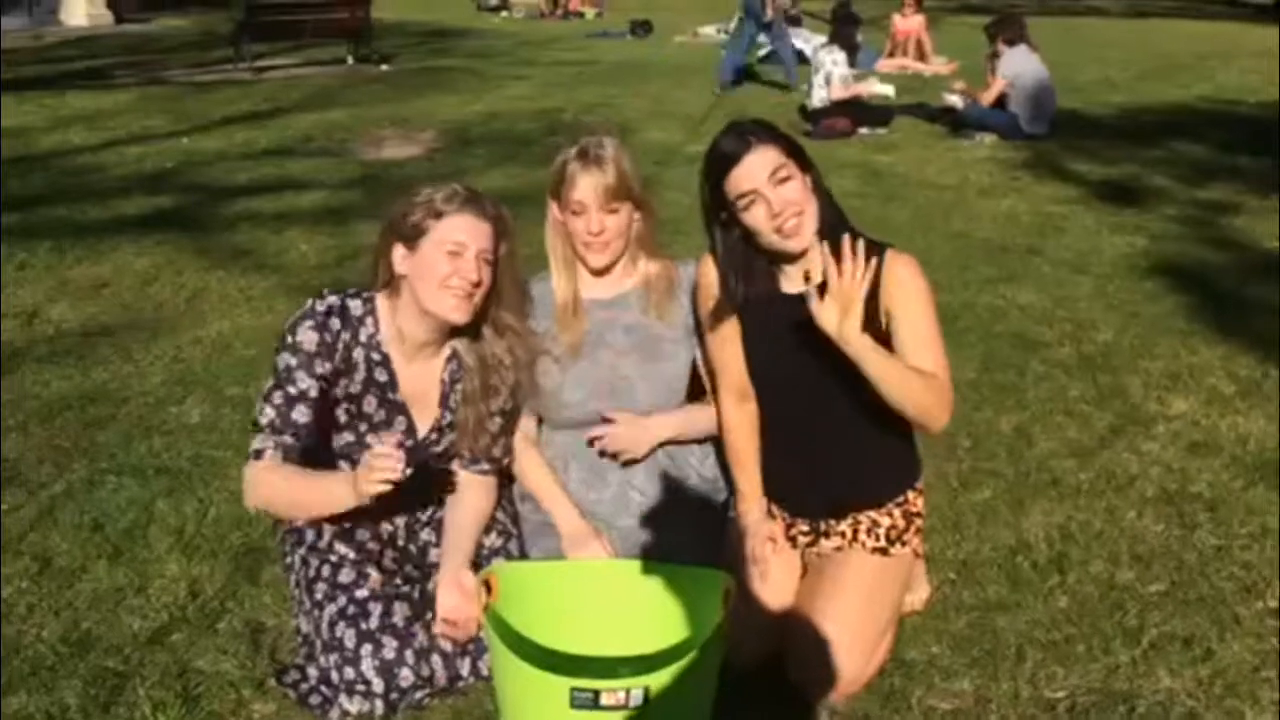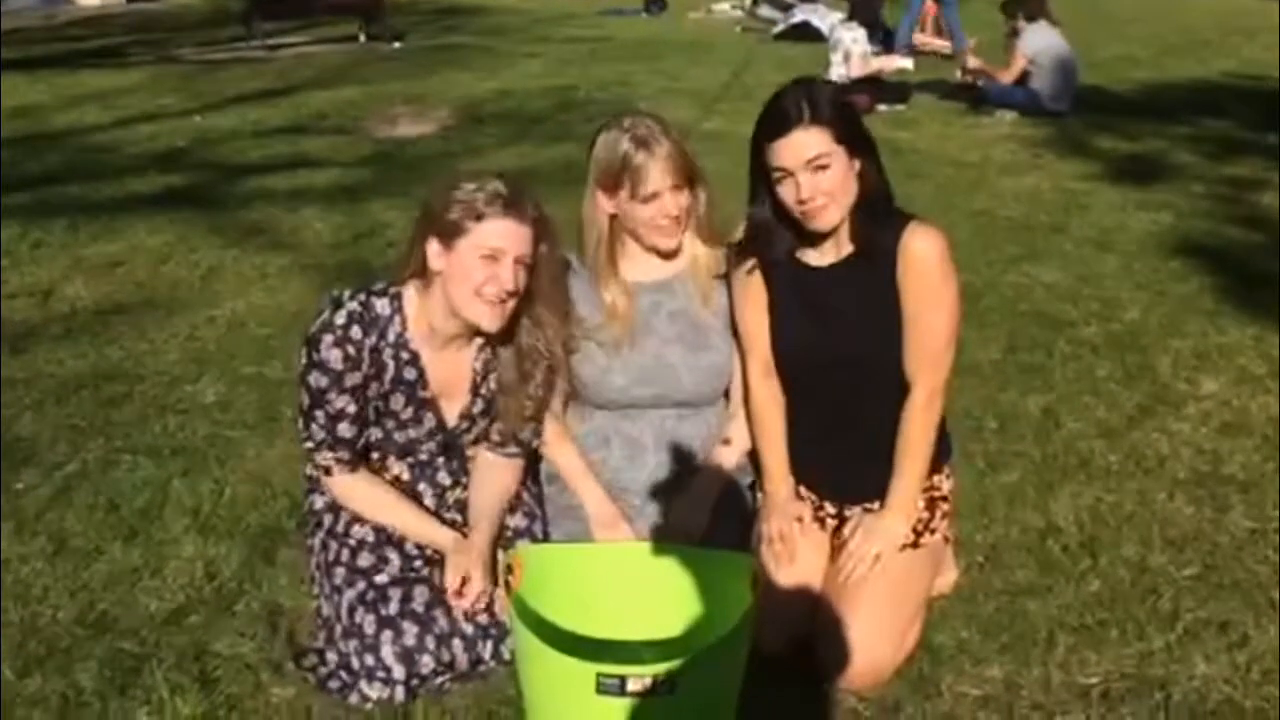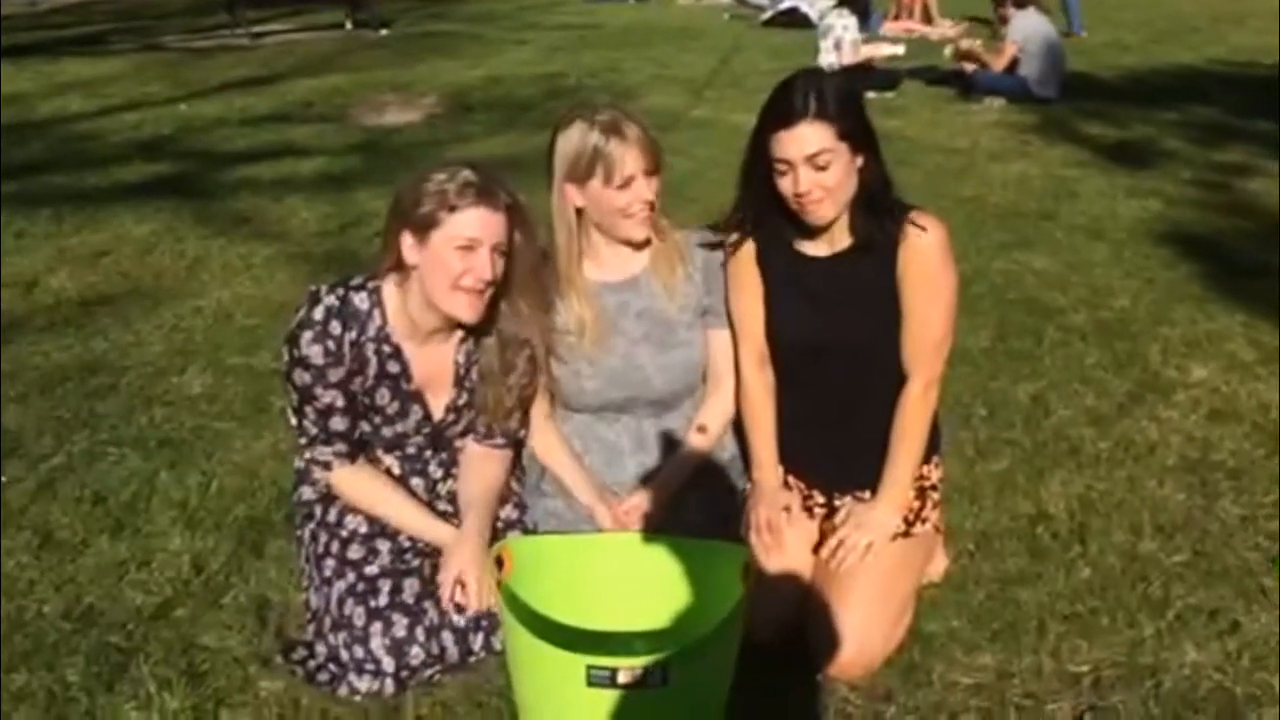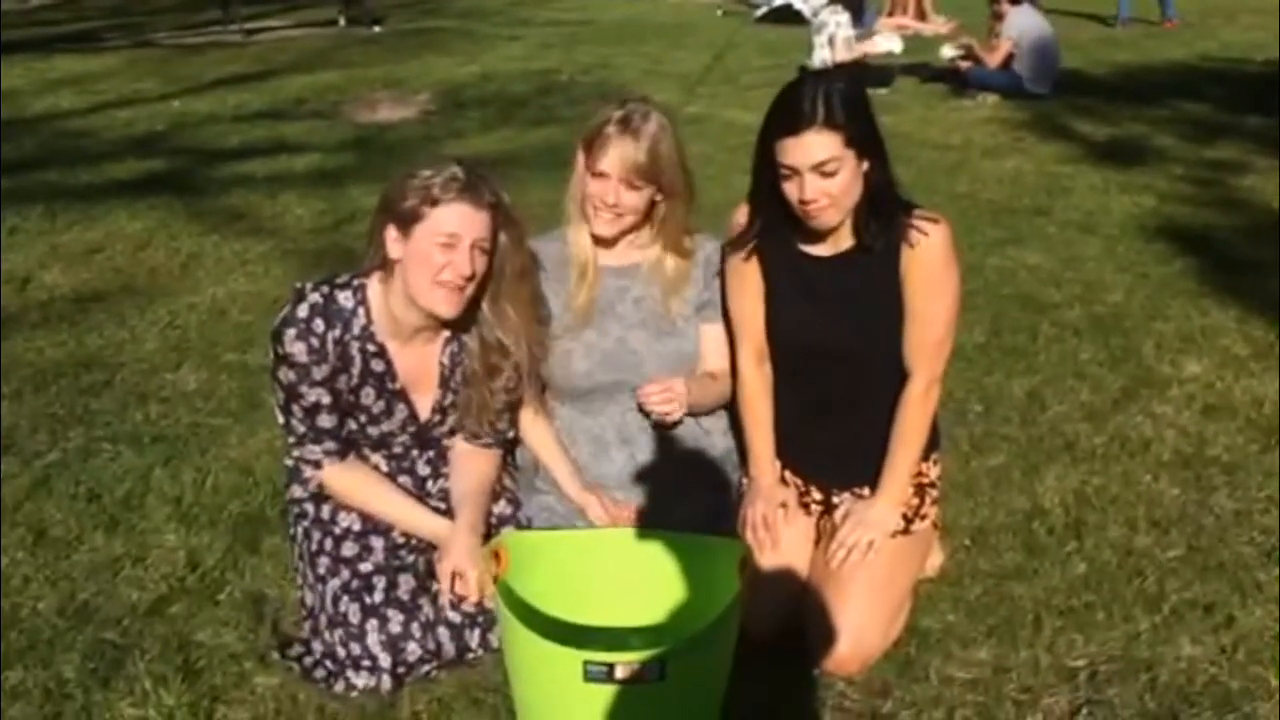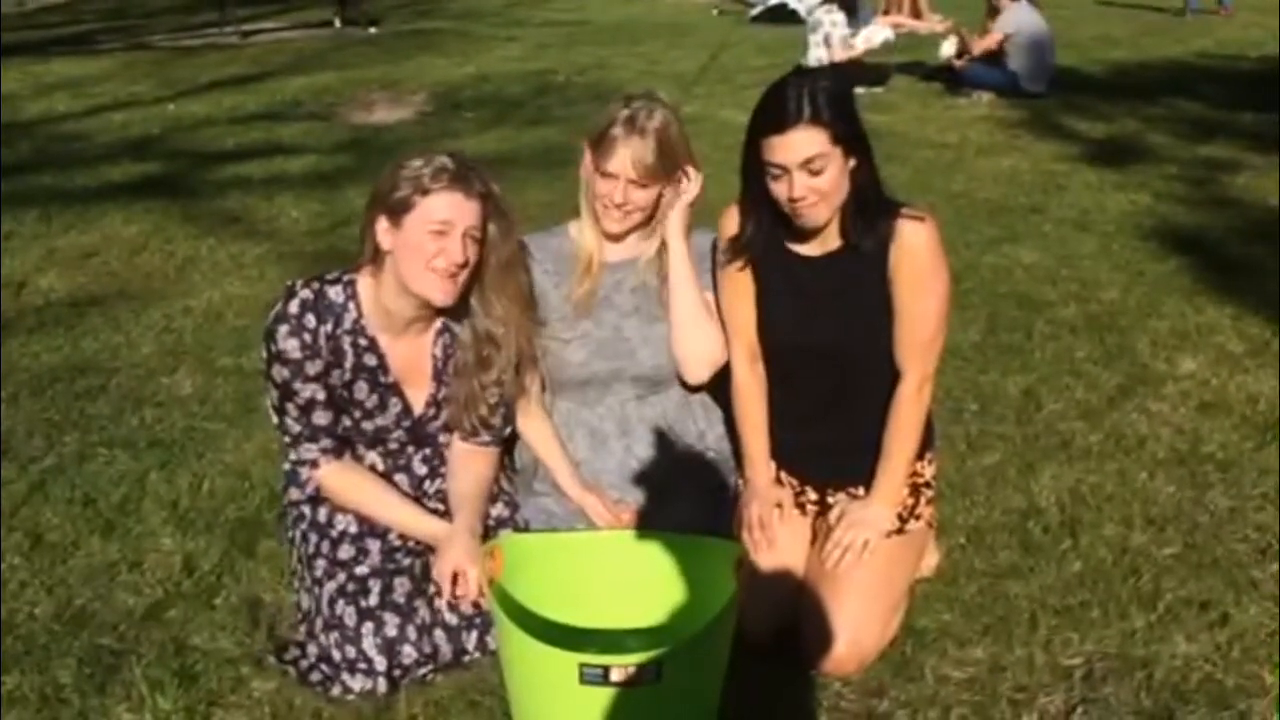
dt=1s
person 1, frame 1
left shoulder: (888, 272)
right shoulder: (721, 276)
left elbow: (936, 408)
right elbow: (736, 399)
left wrist: (849, 338)
right wrist: (752, 510)
left hip: (874, 502)
right hip: (778, 500)
left knee: (822, 679)
right knee: (742, 651)
left ankle: (896, 574)
right ankle: (826, 582)
person 1, frame 2
left shoulder: (914, 248)
right shoulder: (756, 249)
left elbow: (926, 390)
right elbow: (763, 376)
left wrist: (893, 518)
right wrist: (777, 491)
left hip: (901, 482)
right hip: (805, 482)
left knee: (854, 666)
right knee: (769, 638)
left ankle: (922, 560)
person 1, frame 3
left shoulder: (915, 239)
right shoulder: (753, 236)
left elbow: (922, 381)
right elbow: (755, 364)
left wrist: (885, 506)
right wrist: (766, 481)
left hip: (887, 471)
right hip: (794, 469)
left knee: (846, 655)
right knee: (760, 627)
left ankle: (913, 548)
right ankle: (842, 552)
person 1, frame 4
left shoulder: (919, 241)
right shoulder: (754, 229)
left elbow: (923, 380)
right elbow: (752, 359)
left wrist: (885, 504)
right wrist: (763, 478)
left hip: (887, 467)
right hip: (790, 464)
left knee: (841, 652)
right knee: (753, 622)
left ankle: (908, 545)
right ankle: (827, 544)
person 1, frame 5
left shoulder: (906, 238)
right shoulder: (742, 230)
left elbow: (916, 378)
right elbow: (746, 360)
left wrist: (879, 505)
right wrist: (759, 478)
left hip: (881, 467)
right hip: (785, 463)
left knee: (837, 650)
right knee: (753, 624)
left ankle: (904, 545)
right ankle: (838, 541)
person 2, frame 1
left shoulder: (494, 349)
right shoulder: (329, 330)
left elbow: (477, 471)
right elbow: (261, 487)
left wrist: (455, 568)
right wrist: (354, 489)
left hip: (454, 521)
right hip: (343, 527)
left ankle: (432, 595)
person 2, frame 2
left shoulder: (527, 338)
right shoulder: (350, 330)
left elbow: (502, 451)
right elbow: (340, 473)
left wrist: (479, 542)
right wrist: (450, 544)
left hip: (476, 503)
right hip: (367, 510)
right knee: (398, 659)
left ankle: (450, 582)
person 2, frame 3
left shoulder: (506, 326)
right shoulder: (331, 325)
left elbow: (489, 442)
right elbow: (338, 465)
left wrist: (474, 536)
right wrist: (449, 539)
left hip: (466, 498)
right hip: (359, 503)
right knee: (388, 652)
person 2, frame 4
left shoulder: (490, 325)
right shoulder: (315, 322)
left elbow: (479, 440)
right elbow: (326, 463)
left wrist: (467, 530)
right wrist: (442, 533)
left hip: (457, 498)
right hip: (350, 502)
right knee: (380, 651)
person 2, frame 5
left shoulder: (482, 318)
right shoulder: (306, 320)
left elbow: (477, 438)
right elbow: (323, 463)
left wrist: (465, 531)
right wrist: (438, 535)
left hip: (454, 500)
right hip: (347, 506)
right knee: (375, 658)
person 3, frame 1
left shoulder: (684, 289)
right shoulder: (532, 306)
right elbow: (518, 437)
left wrist: (657, 427)
right wrist: (570, 524)
left hip: (678, 511)
right hip: (564, 519)
person 3, frame 2
left shoulder: (727, 278)
right shoulder: (571, 286)
left elbow: (747, 407)
right elbow: (546, 416)
left wrist: (700, 496)
right wrist: (599, 506)
left hip: (702, 509)
right hip: (591, 513)
person 3, frame 3
left shoulder: (699, 262)
left elbow: (724, 387)
right elbow: (535, 416)
left wrist: (663, 487)
right wrist: (595, 502)
left hip: (693, 495)
person 3, frame 4
left shoulder: (700, 260)
right shoulder: (539, 266)
left elbow: (721, 388)
right elbow: (522, 401)
left wrist: (687, 393)
right wrist: (578, 491)
left hip: (688, 485)
right hip: (569, 494)
person 3, frame 5
left shoulder: (699, 253)
right shoulder: (537, 260)
left elbow: (700, 366)
right elbow: (523, 398)
left wrist: (675, 237)
right wrist: (577, 490)
left hip: (682, 483)
right hip: (565, 494)
